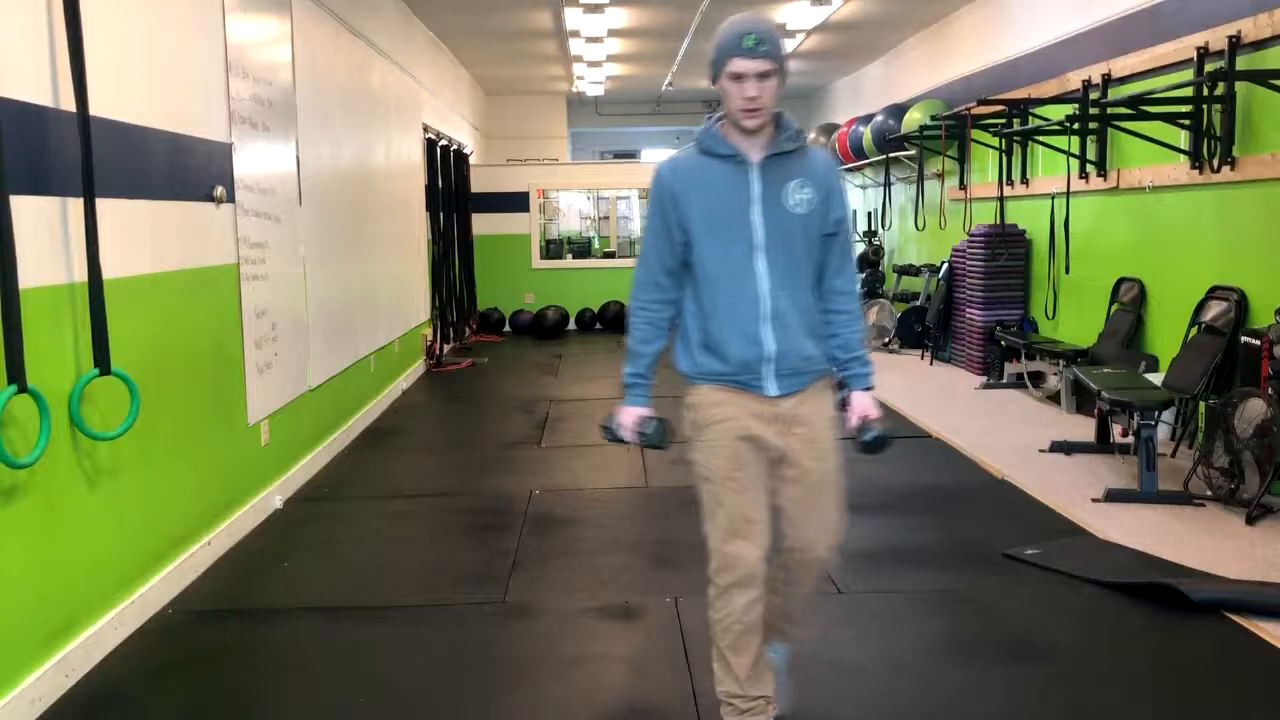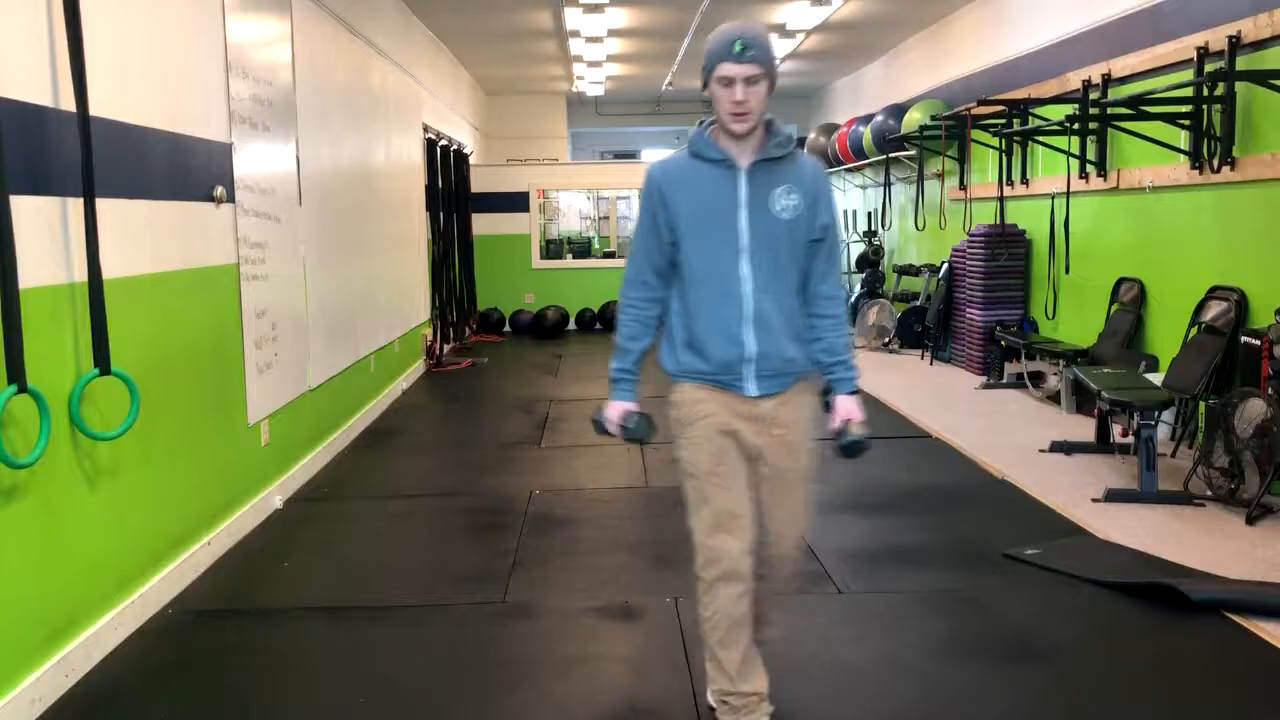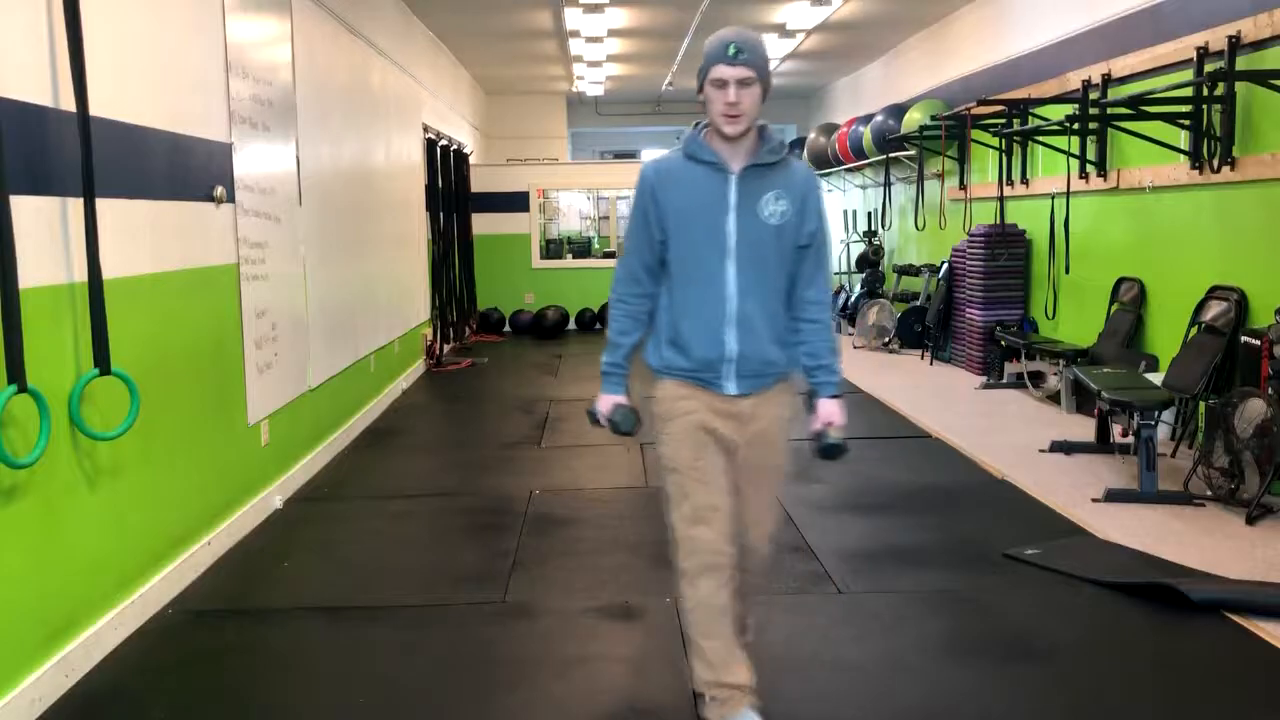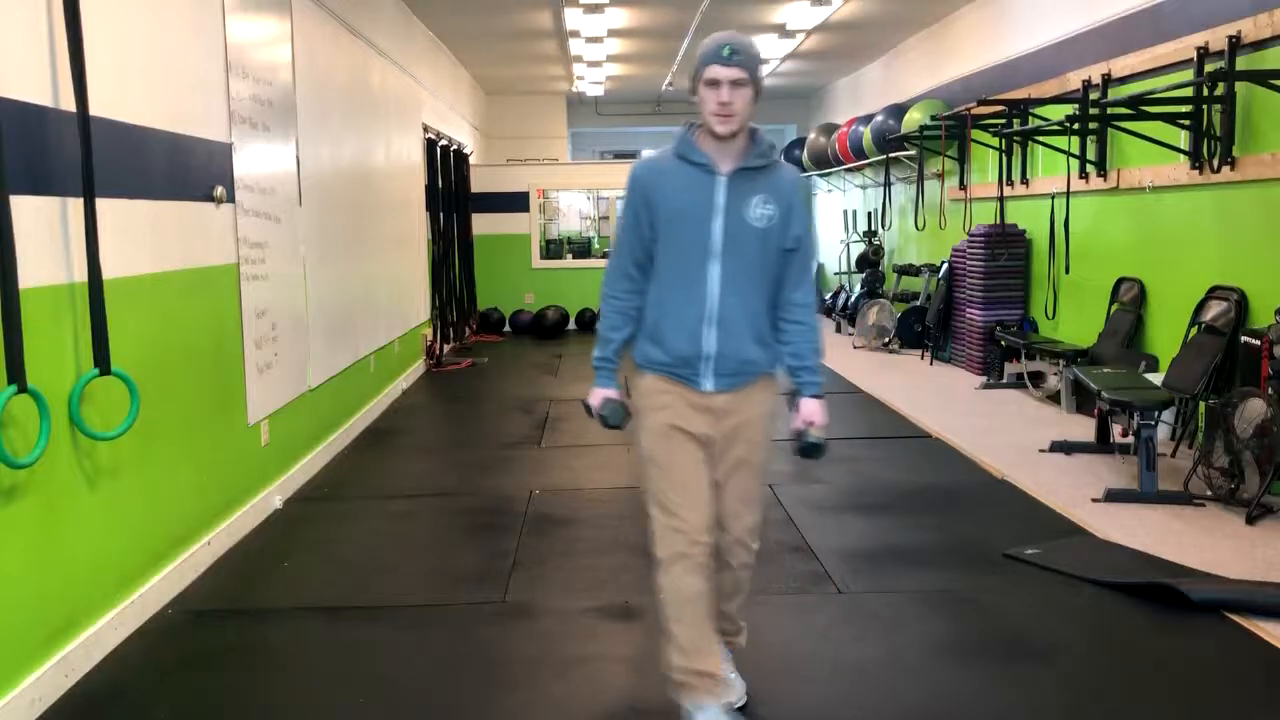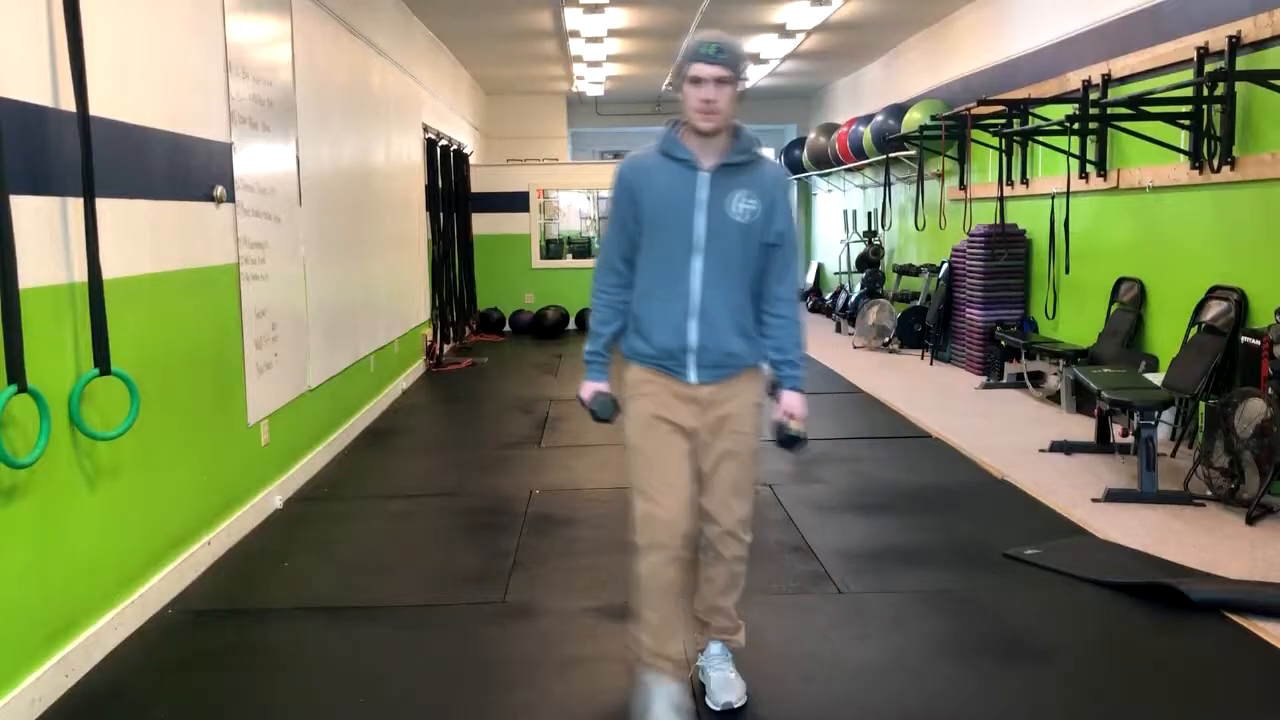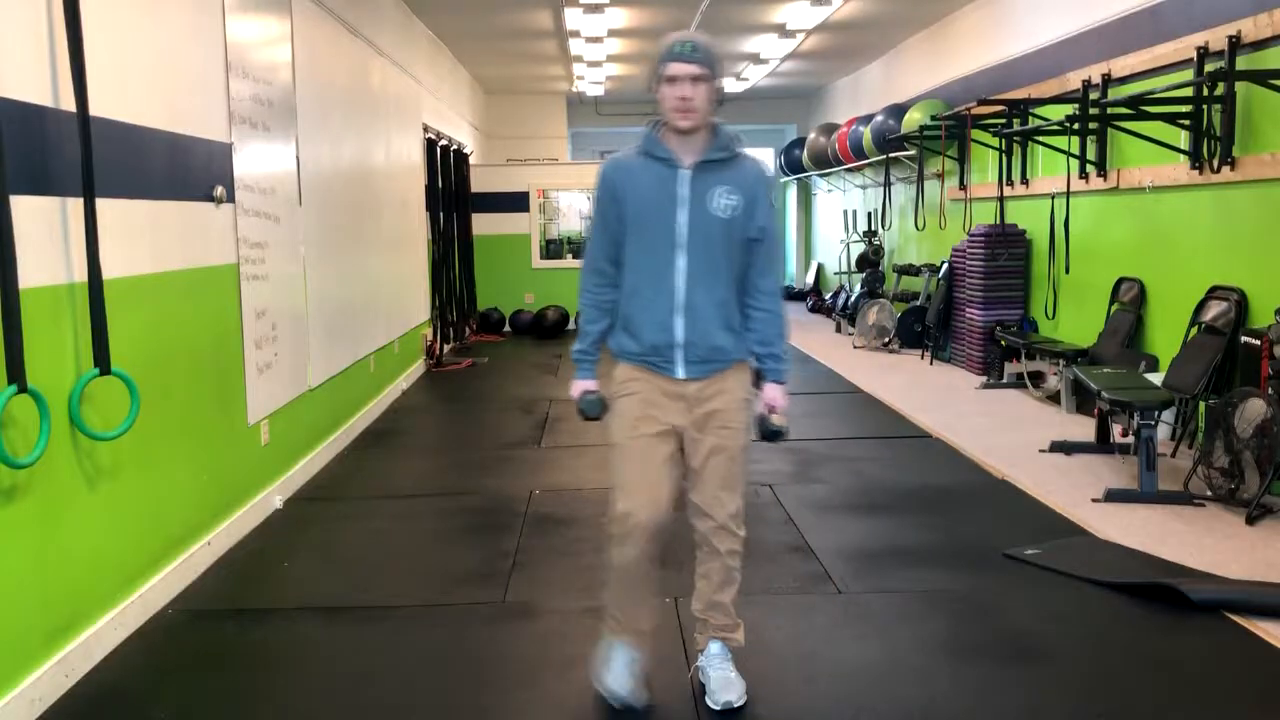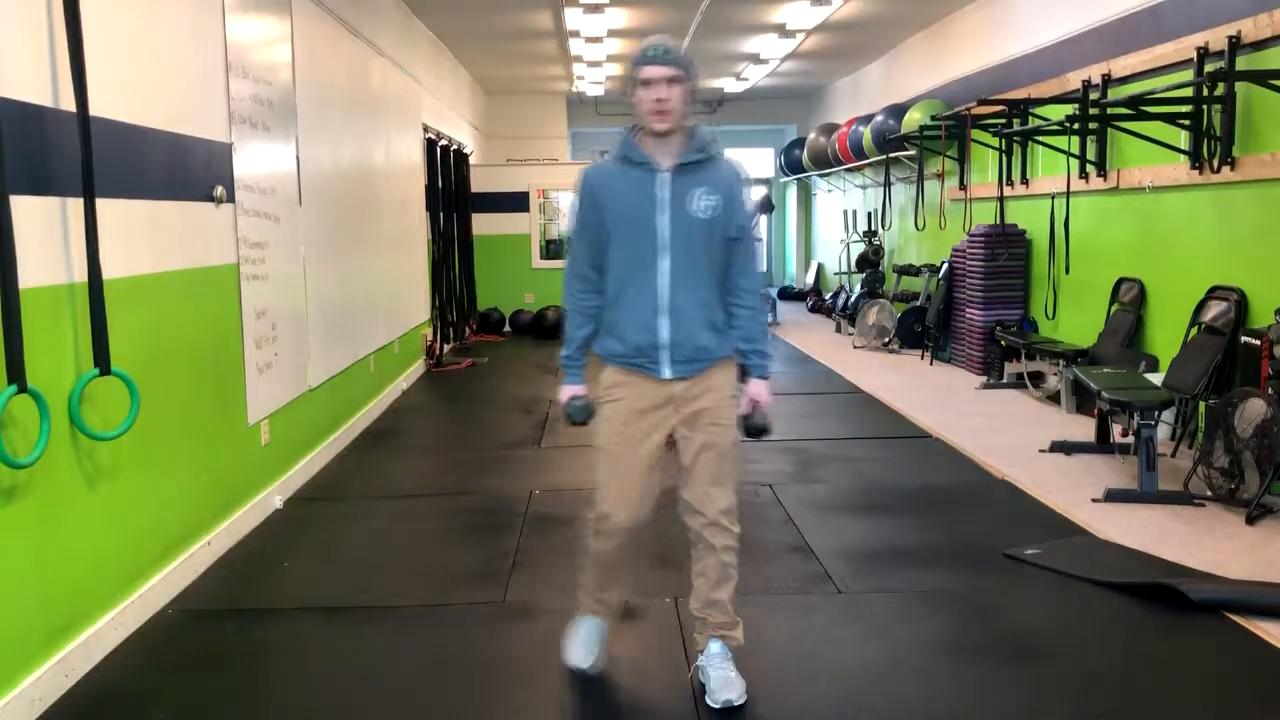
dt=0.1s
person 1, frame 1
left shoulder: (817, 171)
right shoulder: (678, 178)
left elbow: (839, 284)
right elbow: (655, 291)
left wrist: (859, 378)
right wrist: (635, 391)
left hip: (807, 395)
right hip: (721, 398)
left knee: (814, 542)
right knee: (739, 560)
left ankle: (773, 636)
person 1, frame 2
left shoulder: (806, 177)
right shoulder: (669, 179)
left elbow: (825, 289)
right elbow: (643, 290)
left wrist: (843, 381)
right wrist: (622, 386)
left hip: (789, 394)
right hip: (704, 396)
left knee: (782, 542)
right knee: (725, 556)
left ankle: (740, 643)
person 1, frame 3
left shoulder: (796, 183)
right shoulder: (662, 180)
left elbow: (813, 293)
right elbow: (635, 287)
left wrist: (827, 387)
right wrist: (613, 377)
left hip: (767, 394)
right hip: (685, 394)
left knee: (753, 542)
right knee: (705, 549)
left ankle: (725, 645)
person 1, frame 4
left shoulder: (785, 186)
right shoulder: (652, 178)
left elbow: (798, 295)
right elbow: (626, 283)
left wrist: (810, 386)
right wrist: (603, 372)
left hip: (748, 391)
right hip: (667, 389)
left knee: (738, 538)
right knee: (682, 542)
left ankle: (719, 646)
person 1, frame 5
left shoulder: (767, 182)
right shoulder: (638, 174)
left elbow: (780, 291)
right elbow: (614, 277)
left wrist: (790, 380)
right wrist: (595, 365)
left hip: (735, 384)
right hip: (652, 378)
left knee: (727, 526)
right knee: (660, 525)
left ankle: (717, 645)
person 1, frame 6
left shoulder: (748, 178)
right shoulder: (621, 175)
left elbow: (764, 286)
right elbow: (600, 278)
left wrist: (773, 373)
right wrist: (585, 364)
left hip: (723, 379)
right hip: (640, 376)
left knee: (721, 522)
right knee: (636, 517)
left ankle: (715, 646)
right ankle: (623, 638)
person 1, frame 7
left shoulder: (724, 179)
right shoulder: (602, 181)
left elbow: (744, 282)
right elbow: (583, 283)
left wrist: (757, 367)
right wrist: (572, 369)
left hip: (710, 378)
right hip: (626, 378)
left knee: (714, 518)
right knee: (614, 514)
left ankle: (715, 646)
right ankle: (592, 615)
